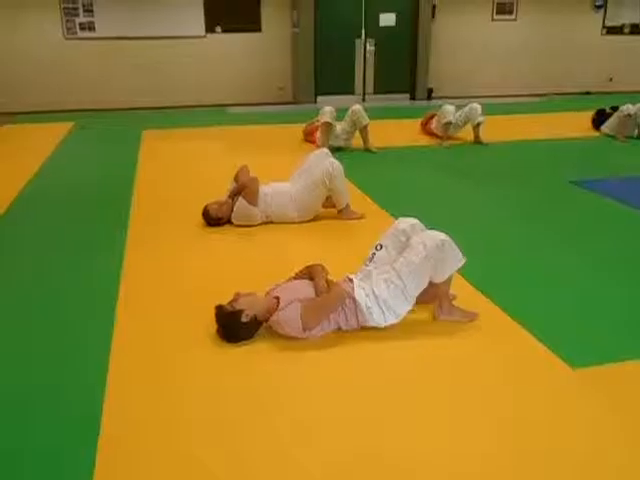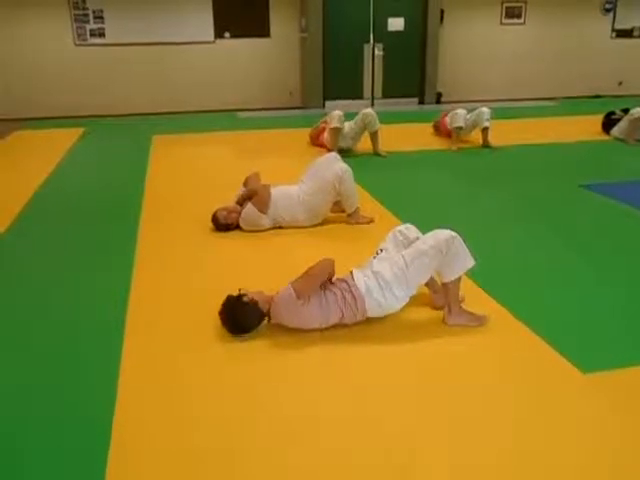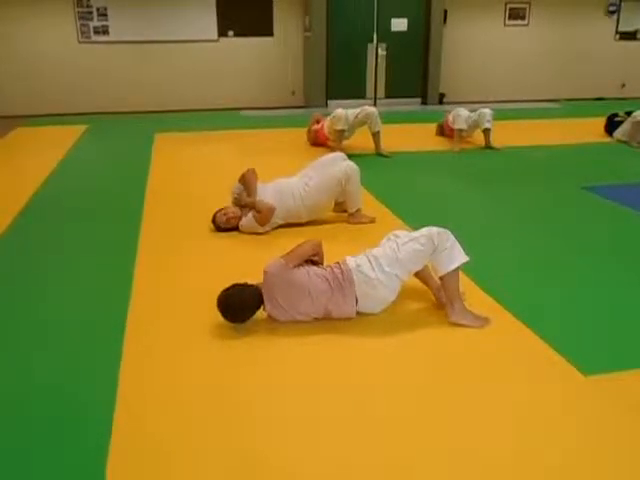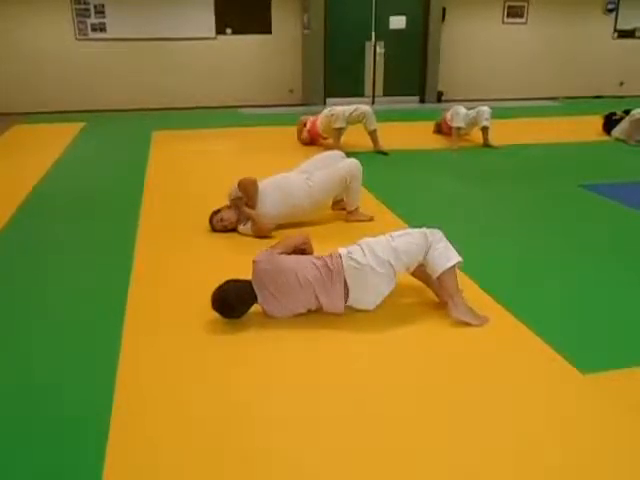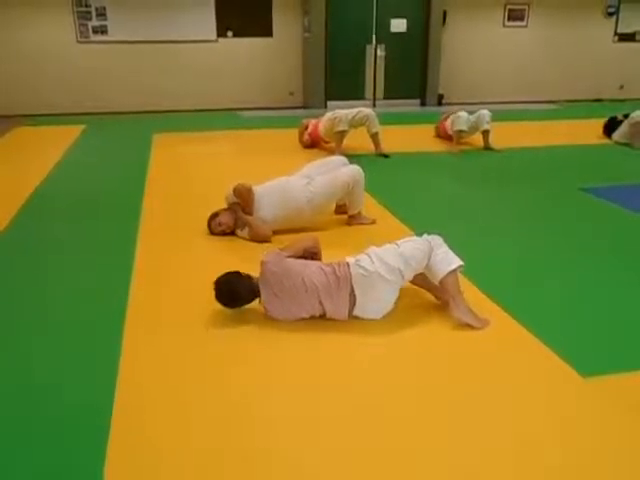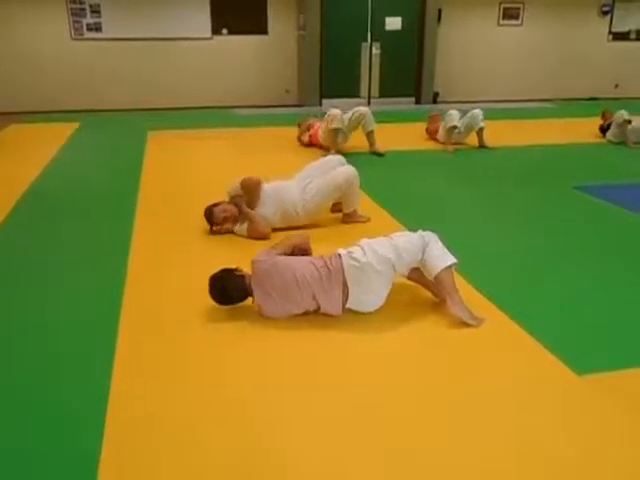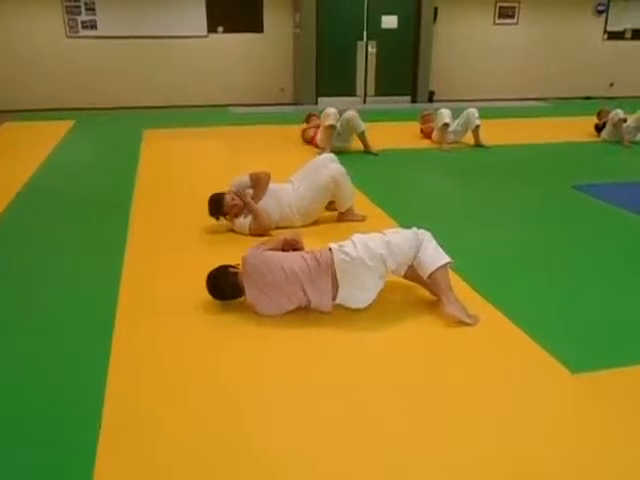
dt=0.5s
person 1, frame 1
left shoulder: (273, 295)
right shoulder: (288, 320)
left elbow: (315, 269)
right elbow: (336, 296)
left wrist: (314, 273)
right wrist: (321, 279)
left hip: (361, 283)
right hip: (377, 304)
left knee: (407, 226)
right knee: (437, 241)
left ankle: (428, 287)
right ankle: (445, 308)
person 1, frame 2
left shoulder: (281, 313)
right shoulder: (286, 301)
right elbow: (326, 265)
left wrist: (320, 278)
right wrist: (322, 277)
left hip: (364, 290)
right hip: (374, 292)
left knee: (405, 231)
right knee: (446, 239)
left ankle: (438, 293)
right ankle: (454, 311)
person 1, frame 3
left shoulder: (277, 312)
right shoulder: (273, 275)
right elbow: (314, 244)
left wrist: (315, 267)
left hip: (363, 301)
right hip: (361, 277)
left knee: (400, 239)
right knee: (438, 236)
left ankle: (439, 291)
right ankle: (456, 308)
person 1, frame 4
left shoulder: (272, 310)
right shoulder: (263, 265)
right elbow: (302, 238)
left hip: (358, 296)
right hip: (354, 267)
left knee: (404, 248)
right knee: (431, 237)
left ankle: (442, 291)
right ankle: (456, 303)
person 1, frame 5
left shoulder: (273, 311)
right shoulder: (270, 266)
right elbow: (312, 241)
left hip: (364, 307)
right hip: (361, 277)
left knee: (405, 262)
right knee: (432, 243)
left ankle: (444, 296)
right ankle: (457, 303)
person 1, frame 6
left shoulder: (266, 310)
right shoulder: (262, 266)
right elbow: (302, 240)
left hip: (358, 299)
right hip: (354, 268)
left knee: (405, 254)
right knee: (425, 240)
left ankle: (441, 293)
right ankle: (453, 300)
person 1, frame 7
left shoulder: (261, 306)
right shoulder: (252, 261)
right elbow: (293, 237)
left hip: (349, 295)
left knee: (398, 253)
right knee: (419, 238)
left ankle: (438, 290)
right ankle: (449, 299)
person 2, frame 1
left shoulder: (234, 197)
right shoulder: (240, 214)
left elbow: (244, 169)
right elbow: (253, 182)
left wrist: (235, 189)
right wrist: (237, 190)
left hip: (292, 189)
right hip: (299, 204)
left knee: (322, 154)
right knee: (333, 166)
left ankle: (328, 199)
right ankle: (344, 210)
person 2, frame 2
left shoulder: (243, 201)
right shoulder: (248, 219)
left elbow: (254, 176)
right elbow: (265, 190)
left wrist: (247, 193)
right wrist: (245, 197)
left hip: (300, 192)
right hip: (307, 207)
left knee: (332, 158)
right knee: (342, 170)
left ankle: (337, 204)
right ankle: (353, 215)
person 2, frame 3
left shoulder: (238, 193)
right shoulder: (247, 224)
left elbow: (250, 172)
right elbow: (269, 209)
left wrist: (249, 199)
right wrist: (250, 202)
left hip: (299, 183)
right hip: (306, 199)
left knee: (339, 157)
right knee: (349, 169)
left ankle: (340, 204)
right ankle: (355, 214)
person 2, frame 4
left shoulder: (236, 195)
right shoulder: (244, 226)
left elbow: (249, 181)
right elbow: (268, 227)
right wrist: (248, 211)
left hip: (297, 178)
right hip: (307, 193)
left knee: (337, 156)
right knee: (352, 166)
left ankle: (337, 202)
right ankle: (352, 212)
person 2, frame 5
left shoulder: (232, 199)
right shoulder: (244, 230)
right elbow: (266, 234)
right wrist: (245, 217)
left hip: (297, 182)
right hip: (307, 198)
left knee: (340, 161)
right knee: (355, 173)
left ankle: (341, 206)
right ankle: (355, 216)
person 2, frame 6
left shoulder: (234, 194)
right shoulder: (241, 226)
left elbow: (254, 182)
right elbow: (265, 232)
left wrist: (249, 205)
right wrist: (247, 211)
left hip: (297, 185)
right hip: (304, 205)
left knee: (337, 161)
right knee: (349, 173)
left ankle: (337, 203)
right ankle: (350, 214)
person 2, frame 7
left shoulder: (236, 188)
right shoulder: (239, 222)
left elbow: (264, 176)
right elbow: (267, 226)
left wrist: (253, 200)
right wrist: (250, 204)
left hip: (293, 188)
right hip: (300, 208)
left knee: (328, 159)
right knee: (336, 172)
left ankle: (333, 201)
right ankle: (346, 212)
